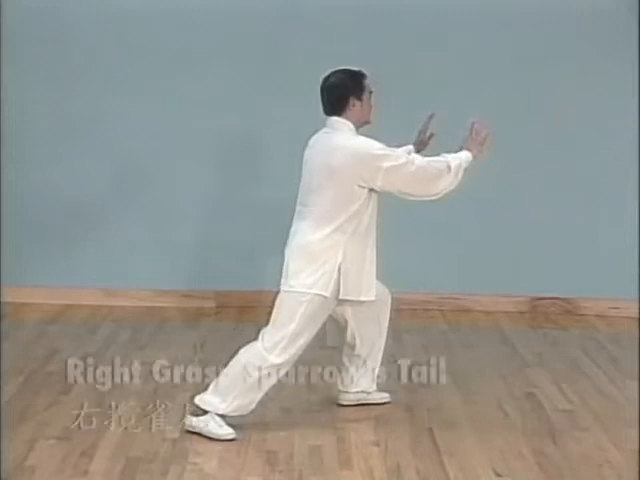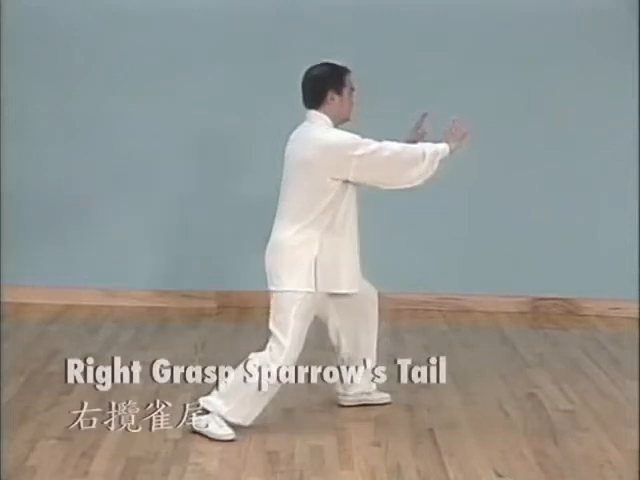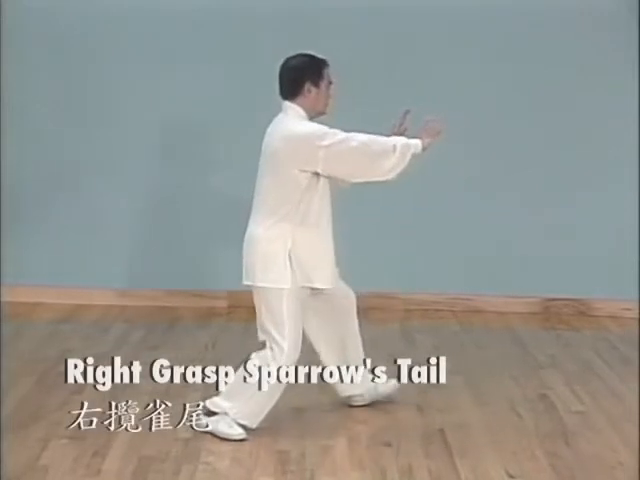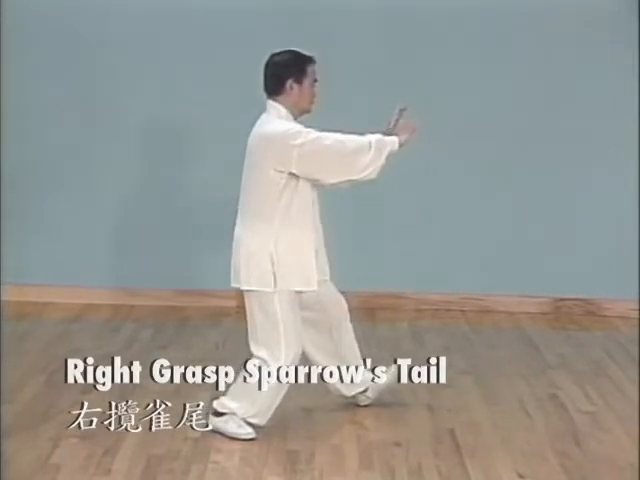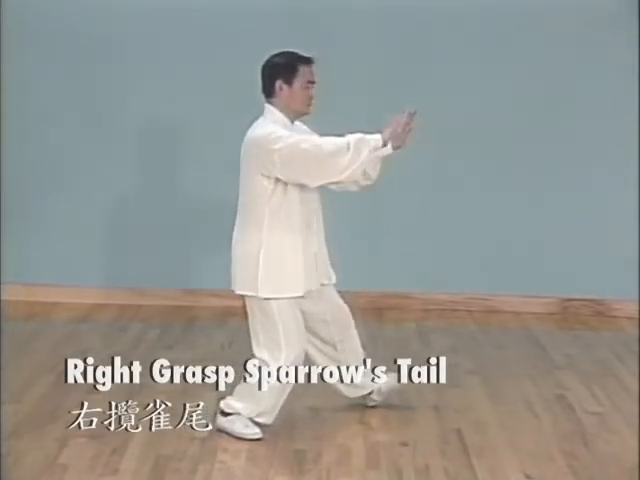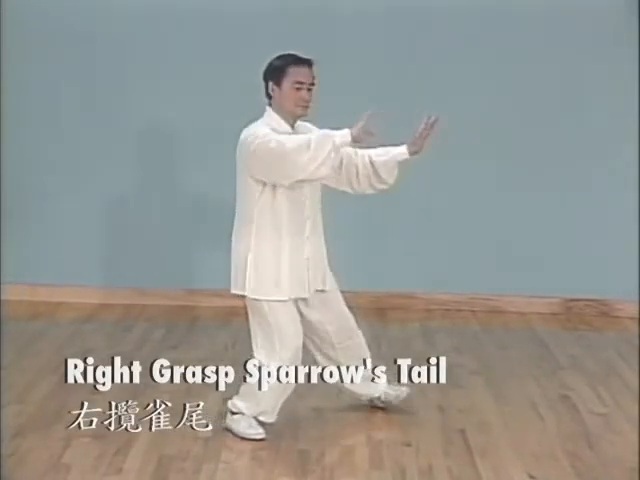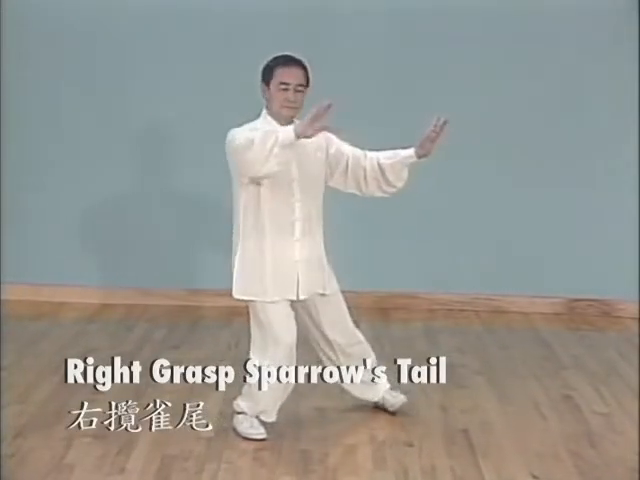
dt=0.5s
person 1, frame 1
left shoulder: (323, 142)
right shoulder: (357, 151)
right elbow: (426, 178)
left wrist: (413, 148)
right wrist: (467, 154)
left hip: (327, 259)
right hip: (317, 266)
left knee: (375, 303)
right knee: (278, 345)
left ankle: (356, 386)
right ankle: (210, 410)
person 1, frame 2
left shoulder: (311, 136)
right shoulder: (330, 143)
left elbow: (375, 159)
right elbow: (395, 164)
left wrist: (406, 145)
right wrist: (445, 147)
left hip: (319, 256)
right hip: (301, 261)
left knee: (361, 303)
right knee: (283, 351)
left ankle: (355, 387)
right ankle: (217, 412)
person 1, frame 3
left shoulder: (292, 130)
right shoulder: (301, 136)
left elbow: (350, 155)
right elbow: (359, 155)
left wrist: (392, 142)
right wrist: (416, 144)
left hip: (297, 253)
right hip: (279, 256)
left knee: (338, 306)
right knee: (282, 349)
left ankle: (357, 387)
right ankle: (225, 413)
person 1, frame 4
left shoulder: (285, 132)
right shoulder: (277, 134)
left elbow: (332, 159)
right elbow: (338, 155)
left wrist: (383, 140)
right wrist: (392, 141)
left hip: (293, 256)
right hip: (270, 260)
left knee: (330, 315)
right knee: (280, 351)
left ankle: (359, 385)
right ankle: (229, 412)
person 1, frame 5
left shoulder: (296, 133)
right shoulder: (266, 138)
left elbow: (335, 165)
right elbow: (327, 158)
left wrist: (386, 145)
right wrist: (380, 140)
left hip: (299, 259)
right hip: (271, 263)
left knee: (332, 322)
right knee: (284, 351)
left ankle: (363, 386)
right ankle: (236, 412)
person 1, frame 6
left shoulder: (310, 136)
right shoulder: (256, 139)
left elbow: (355, 167)
right elbow: (293, 156)
left wrist: (406, 151)
right wrist: (346, 137)
left hip: (306, 260)
right hip: (268, 263)
left knee: (337, 328)
right knee: (282, 346)
left ankle: (371, 387)
right ankle: (245, 411)
person 1, frame 7
left shoulder: (319, 142)
right shoulder: (243, 137)
left elbow: (364, 168)
right elbow: (253, 155)
left wrist: (414, 154)
right wrist: (295, 133)
left hip: (309, 262)
right hip: (266, 264)
left knee: (339, 332)
right knee: (278, 344)
left ankle: (374, 389)
right ankle: (249, 410)
